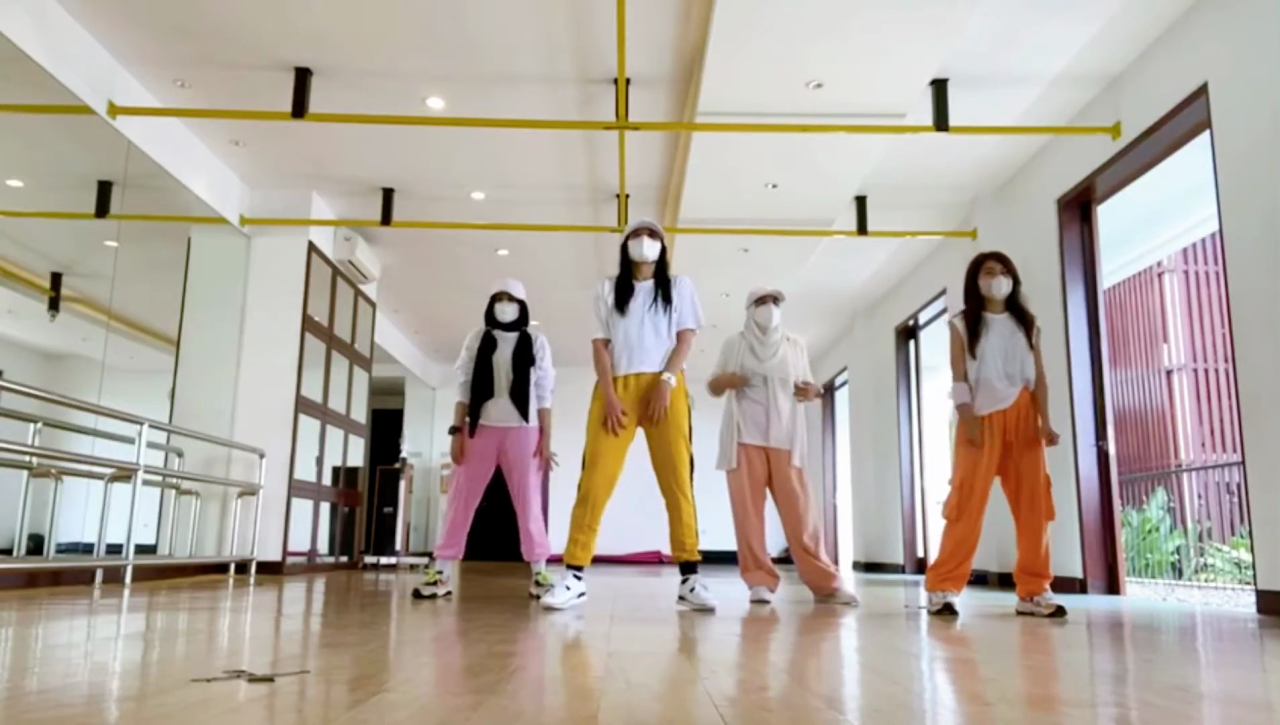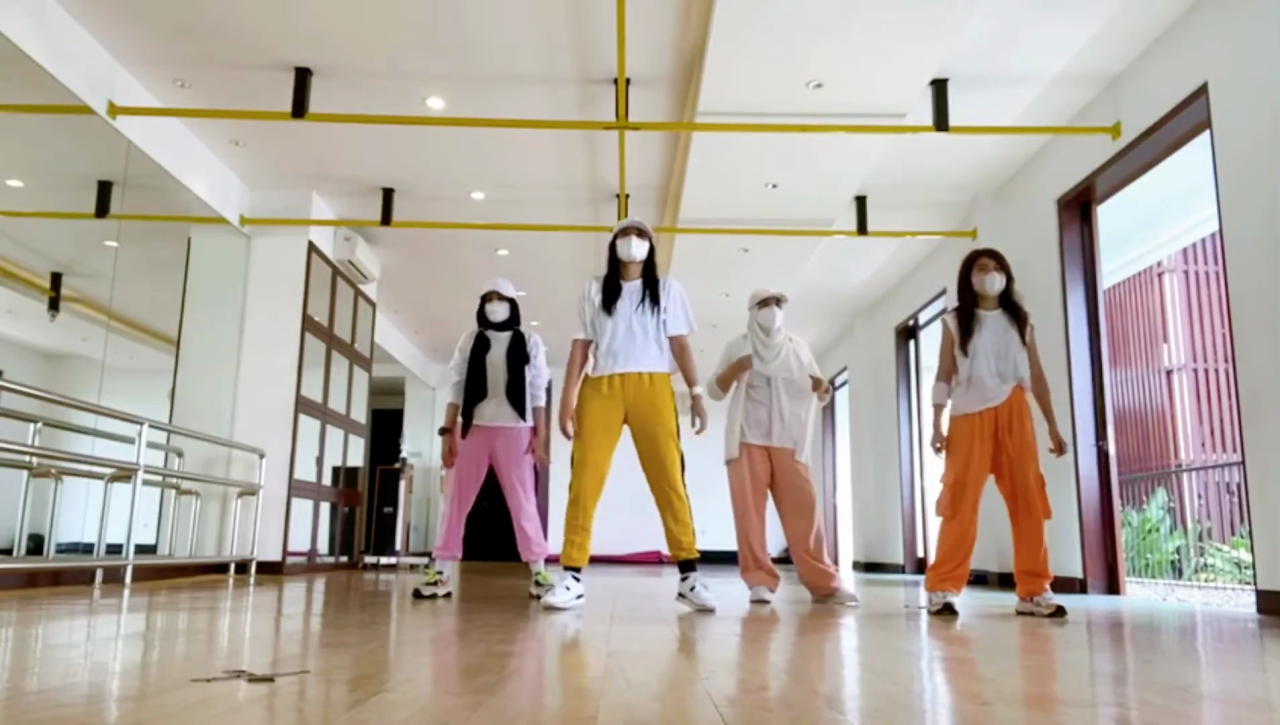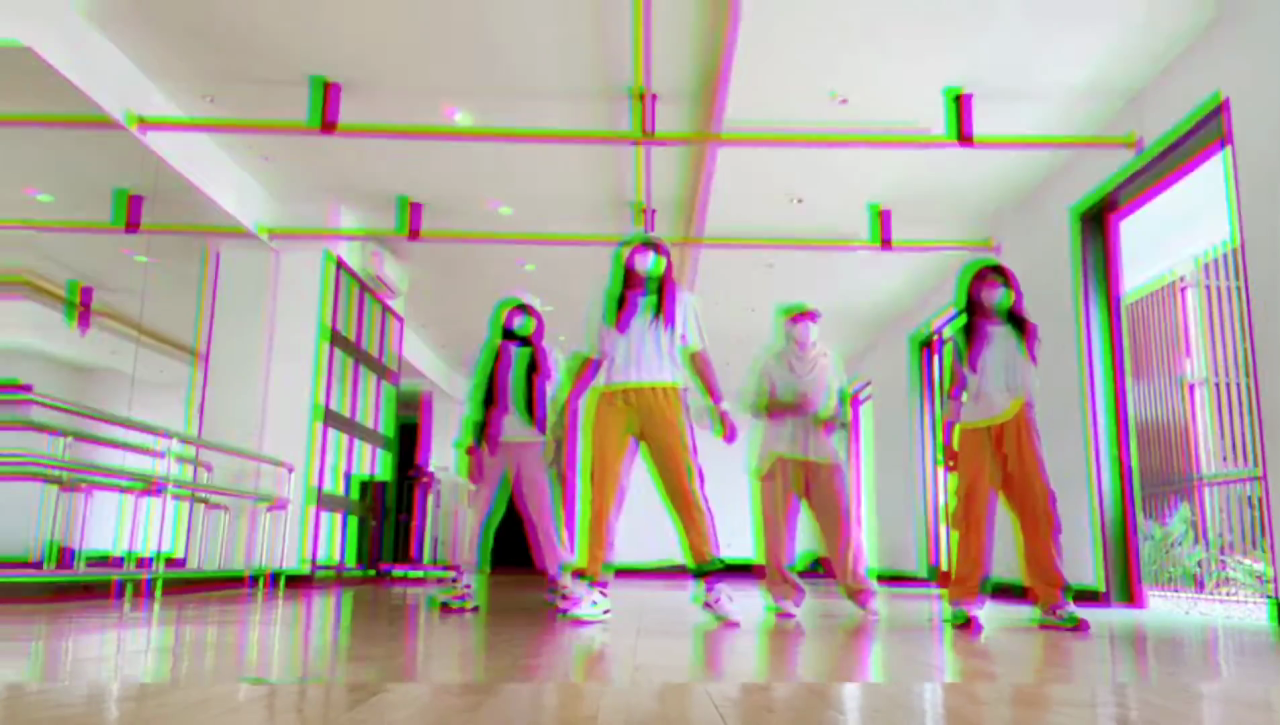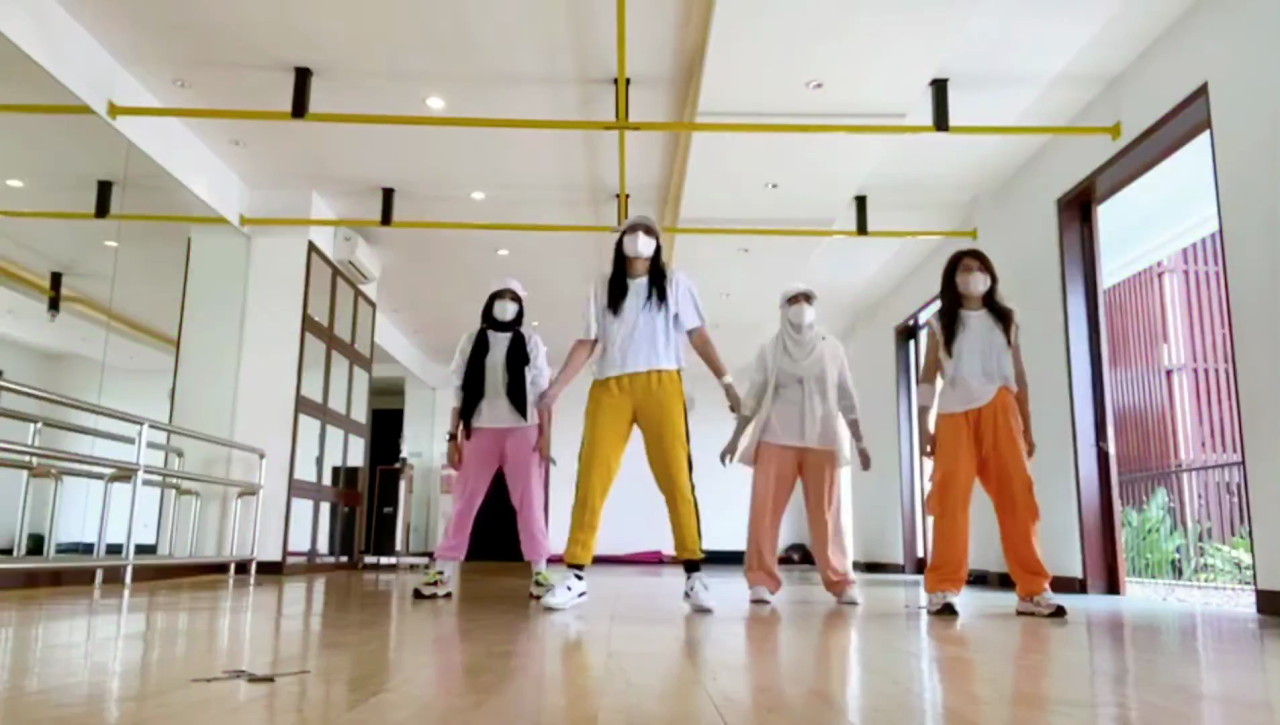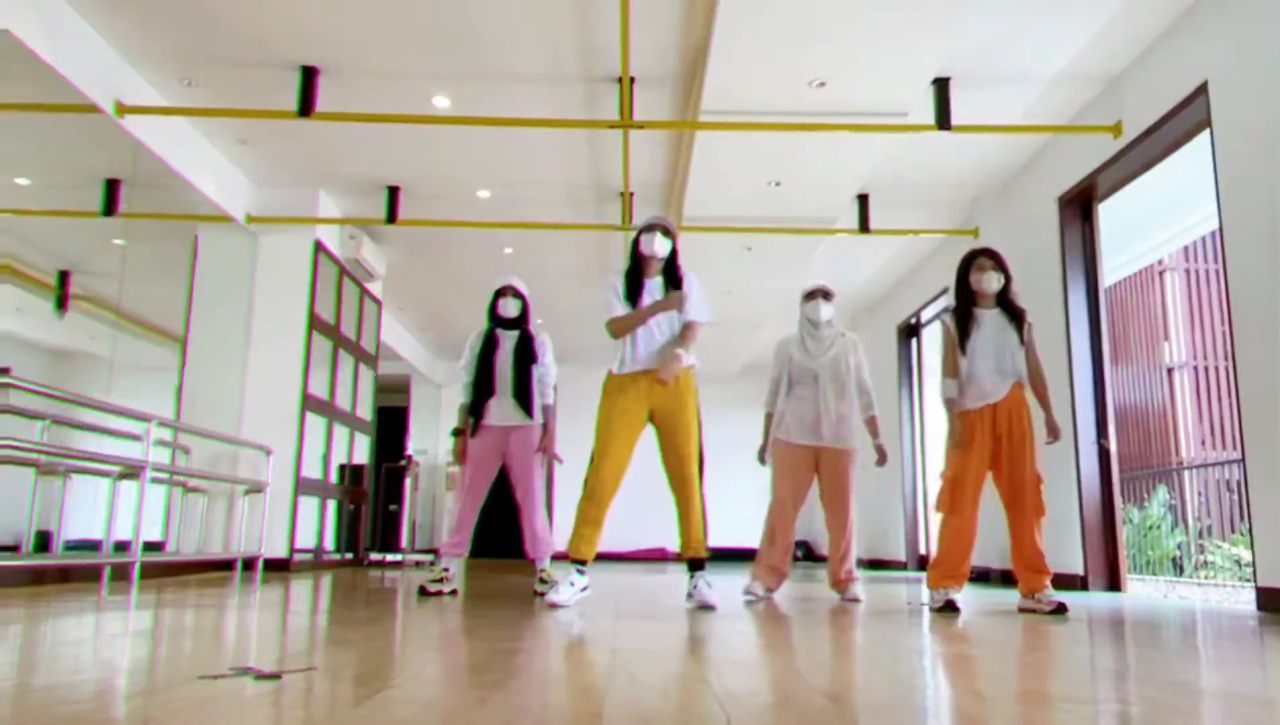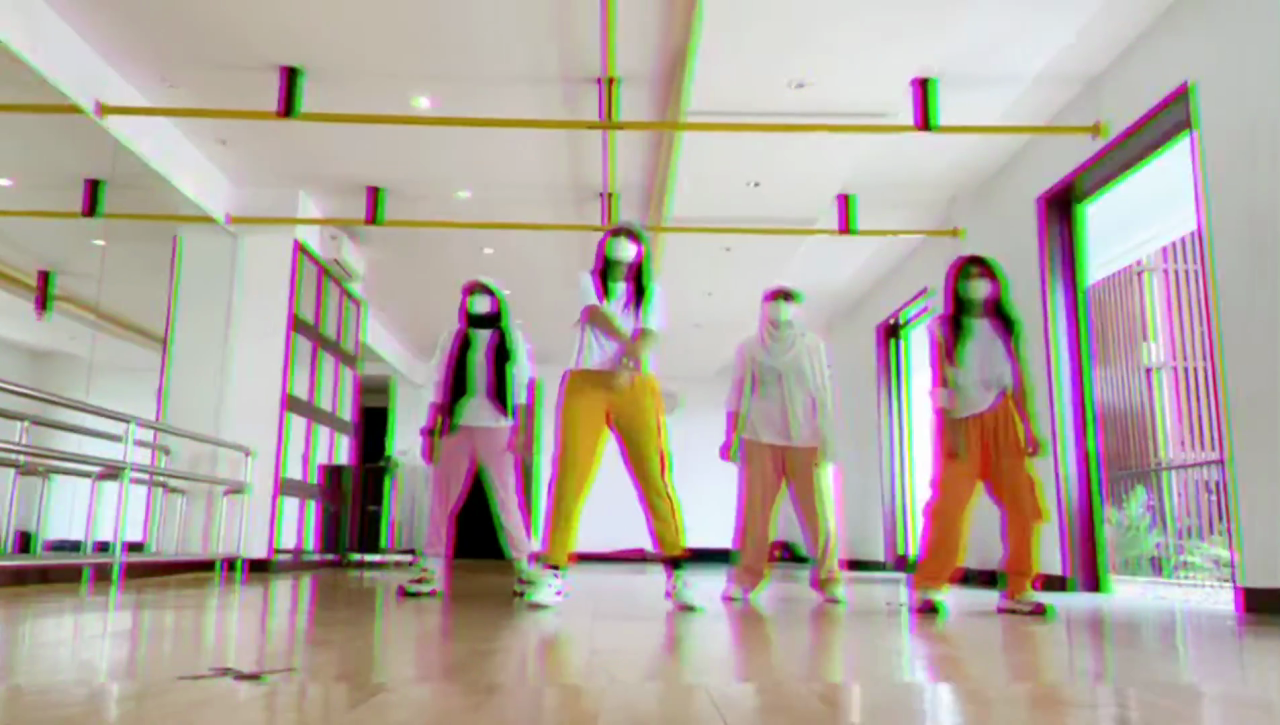
dt=0.3s
person 1, frame 1
left shoulder: (679, 286)
right shoulder: (608, 289)
left elbow: (686, 338)
right elbow: (600, 345)
left wrist: (666, 381)
right wrist: (609, 395)
left hip: (664, 390)
right hip: (616, 391)
left knee: (678, 480)
right knee: (596, 479)
left ankle: (689, 578)
right ankle: (574, 576)
person 1, frame 2
left shoulder: (668, 288)
right shoulder: (596, 289)
left elbow: (679, 343)
right elbow: (582, 345)
left wrist: (696, 393)
right wrist: (566, 398)
left hip: (651, 387)
right hip: (600, 389)
left knee: (668, 478)
right knee: (585, 479)
left ankle: (689, 576)
right ankle: (572, 578)
person 1, frame 3
left shoulder: (680, 302)
right shoulder: (612, 304)
left elbow: (698, 356)
right elbow: (592, 360)
left wrist: (721, 407)
left hip: (663, 399)
right hip: (613, 402)
left knee: (686, 489)
right knee: (604, 494)
left ankle: (713, 586)
right ankle: (598, 592)
person 1, frame 4
left shoulder: (674, 284)
right shoulder: (602, 289)
left elbow: (696, 332)
right elbow: (586, 342)
left wrist: (724, 378)
right wrist: (556, 384)
left hip: (661, 386)
right hip: (610, 389)
left knee: (676, 478)
right knee: (592, 480)
left ankle: (694, 577)
right ankle: (575, 577)
person 1, frame 5
left shoulder: (686, 282)
right shoulder: (618, 283)
left elbow: (692, 327)
right elbow: (616, 328)
left wrist: (675, 354)
right wrist: (658, 307)
left hip: (673, 385)
right hip: (624, 386)
left knee: (687, 477)
right knee: (602, 476)
left ankle: (697, 576)
right ankle: (578, 572)
person 1, frame 6
left shoulder: (650, 290)
right shoulder: (586, 281)
left elbow: (647, 337)
right elbow: (594, 314)
left wrist: (629, 365)
right wrist: (626, 341)
left hip: (635, 385)
right hip: (585, 384)
left knee: (655, 479)
right knee: (570, 480)
left ankle: (676, 575)
right ankle: (554, 574)
person 2, frame 1
left shoulder: (1027, 324)
right shoulder: (962, 325)
left elbow: (1038, 378)
right elbow: (959, 379)
left wrist: (1044, 420)
right wrist: (970, 421)
left hip: (1022, 417)
right hip: (980, 419)
left knee: (1033, 502)
right knee: (968, 502)
left ankle: (1033, 590)
right ankle: (943, 587)
person 2, frame 2
left shoulder: (1020, 322)
right shoulder: (955, 322)
left elbow: (1036, 376)
right elbow: (945, 376)
left wrist: (1052, 425)
right wrist: (937, 423)
left hip: (1014, 414)
right hip: (970, 416)
left knee: (1028, 499)
right knee: (962, 499)
left ankle: (1033, 591)
right ankle: (943, 588)
person 2, frame 3
left shoulder: (1027, 334)
right shoulder: (965, 337)
left elbow: (1032, 388)
right elbow: (954, 392)
left wrist: (1034, 437)
right wrist: (947, 440)
left hip: (1019, 428)
right hip: (977, 431)
left knee: (1038, 511)
right knee: (974, 514)
left ankle: (1053, 601)
right ankle: (965, 601)
person 2, frame 4
left shoulder: (1006, 321)
right shoulder: (941, 324)
left elbow: (1019, 375)
right elbow: (928, 377)
left wrist: (1027, 425)
right wrist: (923, 425)
left hip: (1000, 414)
right hip: (956, 417)
left knee: (1016, 498)
right knee: (951, 500)
left ankle: (1033, 590)
right ankle: (942, 588)
person 2, frame 5
left shoulder: (1019, 319)
right shoulder: (954, 321)
left elbow: (1033, 369)
right elbow: (949, 375)
left wrist: (1049, 413)
right wrist: (953, 418)
left hip: (1012, 410)
right hip: (971, 413)
left knee: (1024, 496)
right knee: (961, 497)
left ankle: (1034, 587)
right ankle: (944, 585)
person 2, frame 6
left shoulder: (1006, 328)
right shoulder: (944, 328)
left elbow: (1018, 381)
right elbow: (940, 382)
left wrist: (1029, 428)
right wrist: (948, 428)
left hip: (1001, 421)
right hip: (960, 421)
left knee: (1021, 504)
right knee: (949, 504)
left ankle: (1016, 590)
right ankle: (926, 586)
person 3, frame 1
left shoulder: (536, 342)
right shoulder: (477, 339)
left elbow: (544, 394)
right elbow: (465, 387)
left wrist: (546, 438)
right wrist: (457, 430)
left hip: (521, 429)
right hip: (480, 428)
left knee: (528, 501)
right knee: (461, 497)
left ankle: (539, 572)
right ankle: (442, 571)
person 3, frame 2
left shoulder: (529, 342)
right shoulder: (470, 340)
left elbow: (538, 392)
right elbow: (457, 388)
left wrist: (540, 433)
right wrist: (448, 431)
left hip: (515, 429)
right hip: (473, 428)
left knee: (522, 500)
right knee: (457, 499)
left ankle: (538, 572)
right ankle: (441, 572)
person 3, frame 3
left shoulder: (546, 356)
right shoulder: (491, 353)
right elbow: (478, 403)
right wrist: (472, 447)
left hip: (535, 444)
right hip: (497, 444)
left knee: (546, 514)
right knee: (482, 514)
left ankle: (563, 585)
right ankle: (467, 585)
person 3, frame 4
left shoulder: (531, 343)
right shoulder: (473, 341)
left elbow: (540, 391)
right elbow: (461, 390)
left wrist: (544, 435)
right wrist: (453, 435)
left hip: (521, 430)
right hip: (480, 430)
left knee: (529, 502)
right knee: (464, 500)
left ankle: (539, 572)
right ankle: (444, 572)
person 3, frame 5
left shoulder: (538, 341)
right shoulder: (480, 339)
left elbow: (546, 391)
right elbow: (468, 388)
left wrist: (550, 433)
right wrist: (460, 432)
left hip: (525, 427)
right hip: (486, 427)
left knee: (532, 499)
right knee: (468, 497)
left ankle: (543, 569)
right ankle: (448, 569)
person 3, frame 6
left shoulder: (511, 340)
right shoulder: (454, 339)
left elbow: (519, 390)
right elbow: (441, 387)
left wrist: (521, 431)
right wrist: (430, 432)
left hip: (495, 429)
right hip: (457, 428)
left knee: (504, 501)
right knee: (443, 501)
left ankle: (522, 569)
right ankle: (431, 570)
person 4, frame 1
left shoulder: (795, 346)
right shoulder: (735, 344)
left elbow: (807, 386)
right elbow: (713, 387)
left wrist: (813, 392)
right wrist: (725, 381)
left hip: (785, 440)
right hip: (745, 439)
left knee: (799, 511)
right knee: (748, 510)
left ankle: (825, 581)
right ankle: (759, 580)
person 4, frame 2
left shoulder: (798, 347)
right shoulder: (738, 346)
left elbow: (820, 395)
right elbow: (714, 390)
left wrist: (824, 388)
right wrist: (735, 371)
left hip: (789, 441)
right hip: (748, 440)
left knee: (803, 508)
right knee: (750, 510)
left ankle: (824, 582)
right ankle: (759, 580)
person 4, frame 3
left shoulder: (830, 362)
right shoulder: (773, 362)
left elbow: (844, 405)
right elbow: (757, 406)
left wrist: (834, 417)
right wrist: (788, 405)
left hip: (824, 454)
right hip: (782, 454)
left knee: (841, 521)
right knee: (778, 524)
left ankle: (861, 592)
right ankle: (784, 593)
person 4, frame 4
left shoulder: (832, 348)
right shoulder: (770, 350)
left elbow: (846, 397)
right elbow: (754, 396)
left wrist: (860, 442)
right wrist: (736, 436)
left hip: (823, 441)
right hip: (777, 439)
left knee: (826, 512)
right knee: (765, 509)
left ankle: (839, 581)
right ankle: (761, 580)
person 4, frame 5
left shoulder: (850, 344)
right shoulder: (787, 346)
left elbow: (864, 394)
right elbow: (774, 393)
left wrist: (877, 439)
right wrist: (765, 439)
left hip: (838, 438)
right hip: (793, 436)
left knee: (841, 510)
right knee: (783, 506)
left ankle: (844, 578)
right ankle: (766, 576)
person 4, frame 6
left shoulder: (812, 344)
right shoulder: (749, 347)
left elbow: (823, 393)
right elbow: (736, 394)
left wrist: (826, 437)
right wrist: (729, 436)
left hip: (803, 439)
right hip: (759, 438)
left knee: (814, 509)
right knee: (754, 509)
left ankle: (826, 578)
right ankle: (743, 578)
